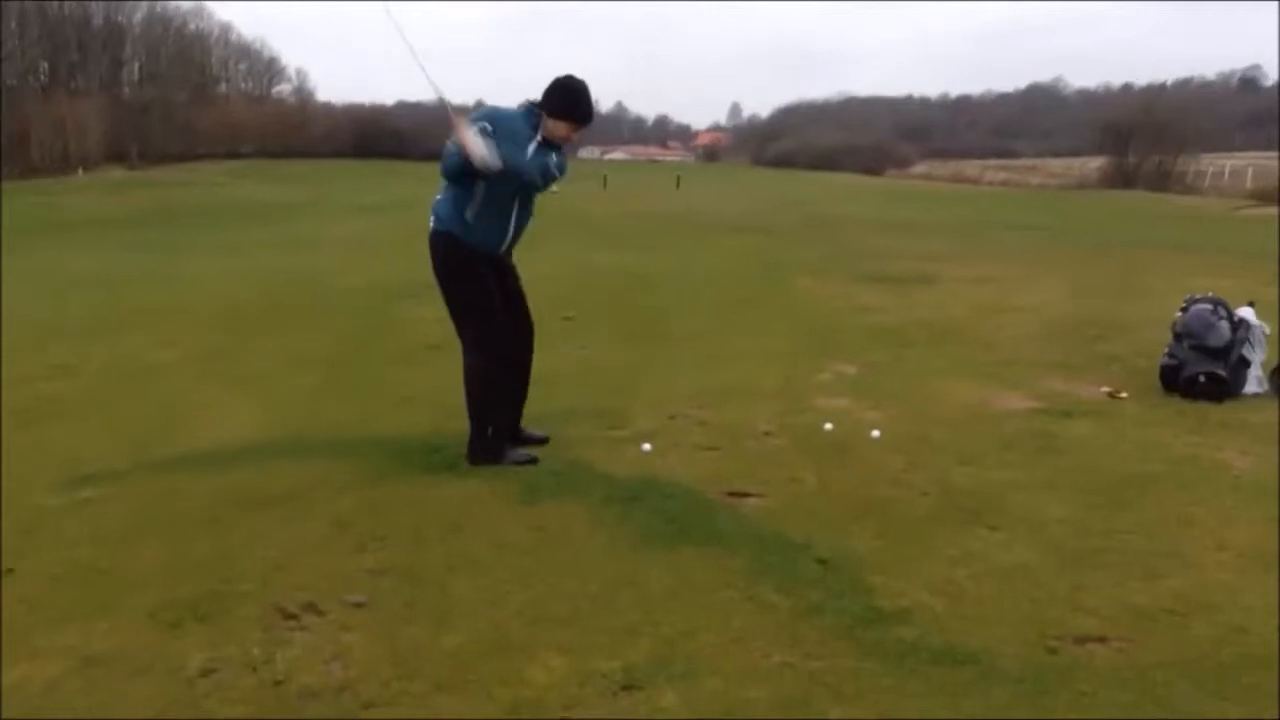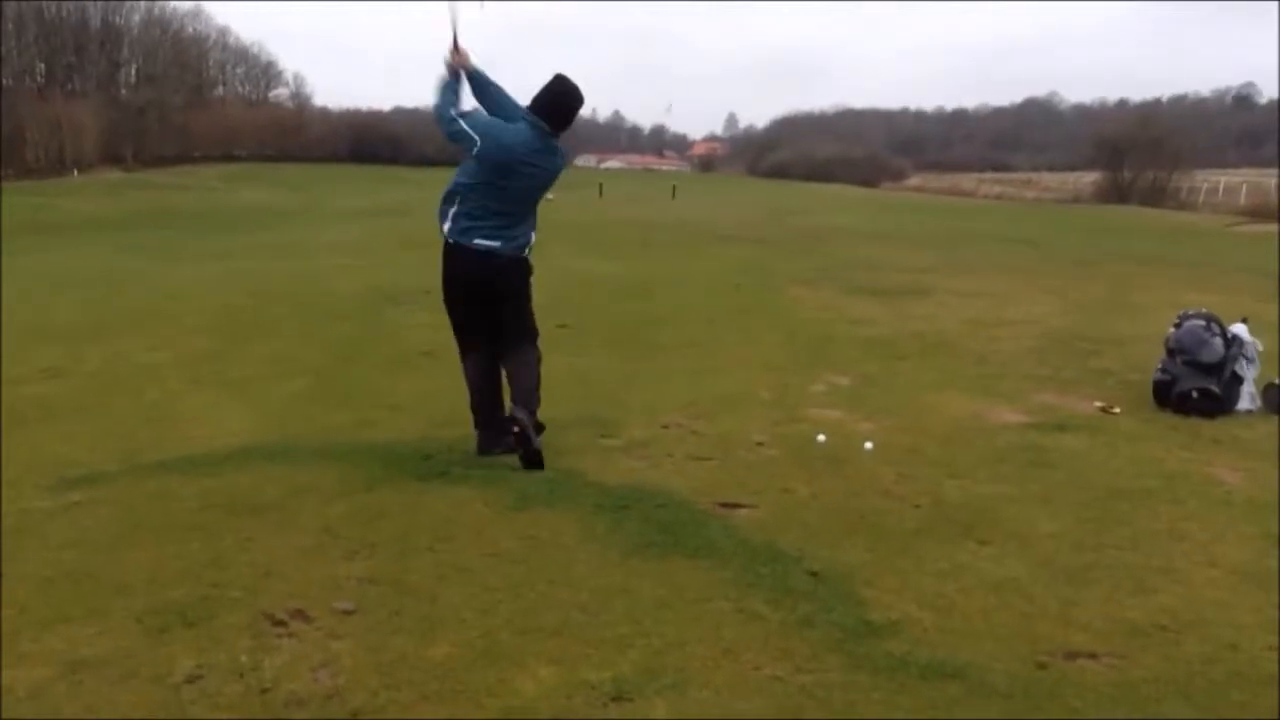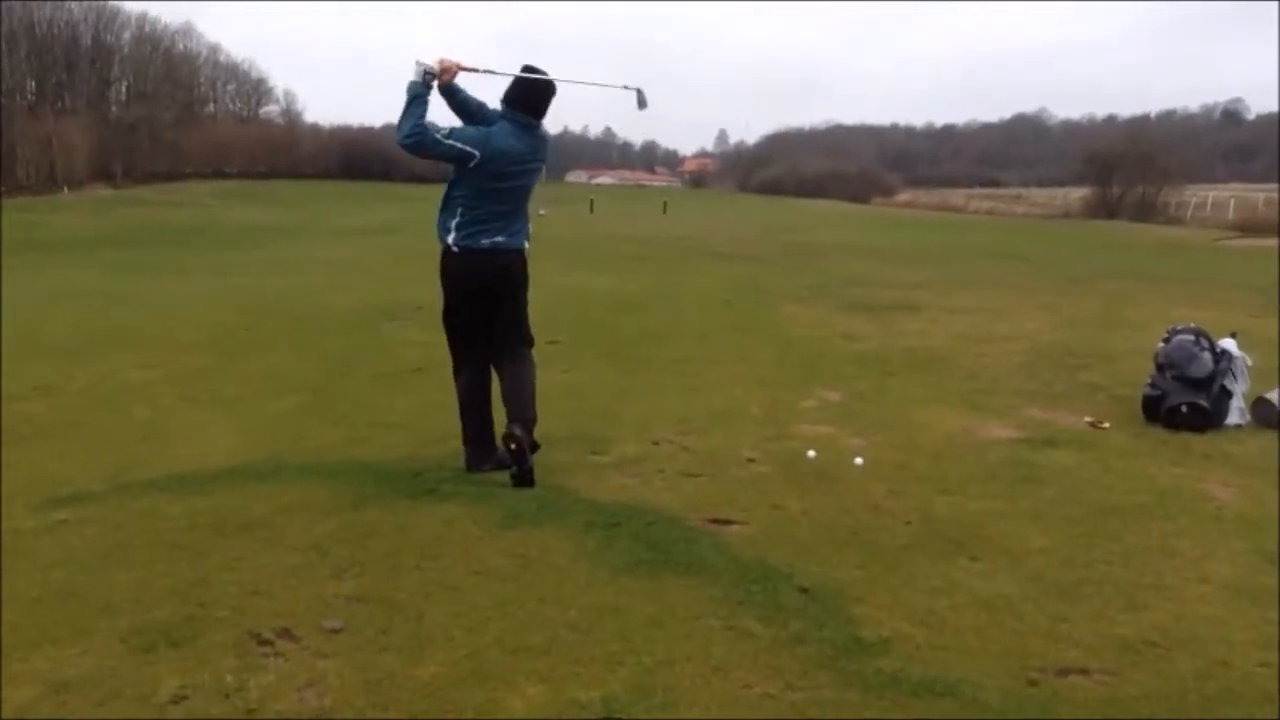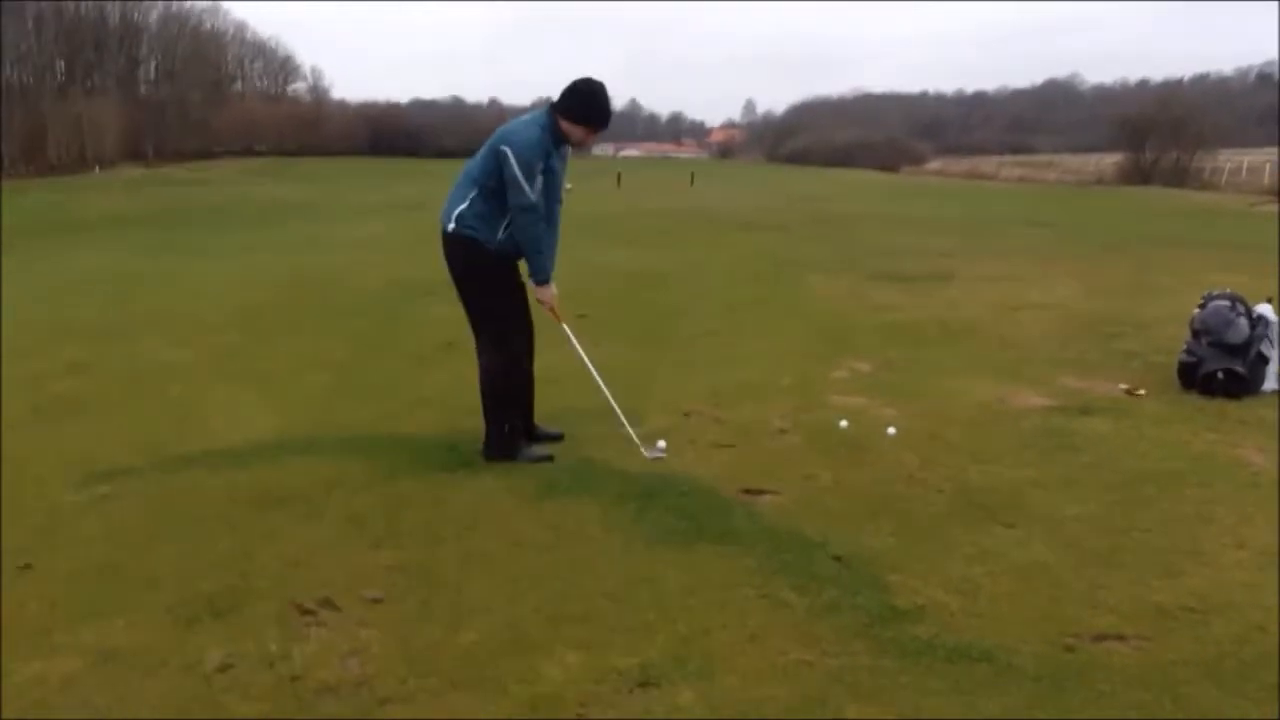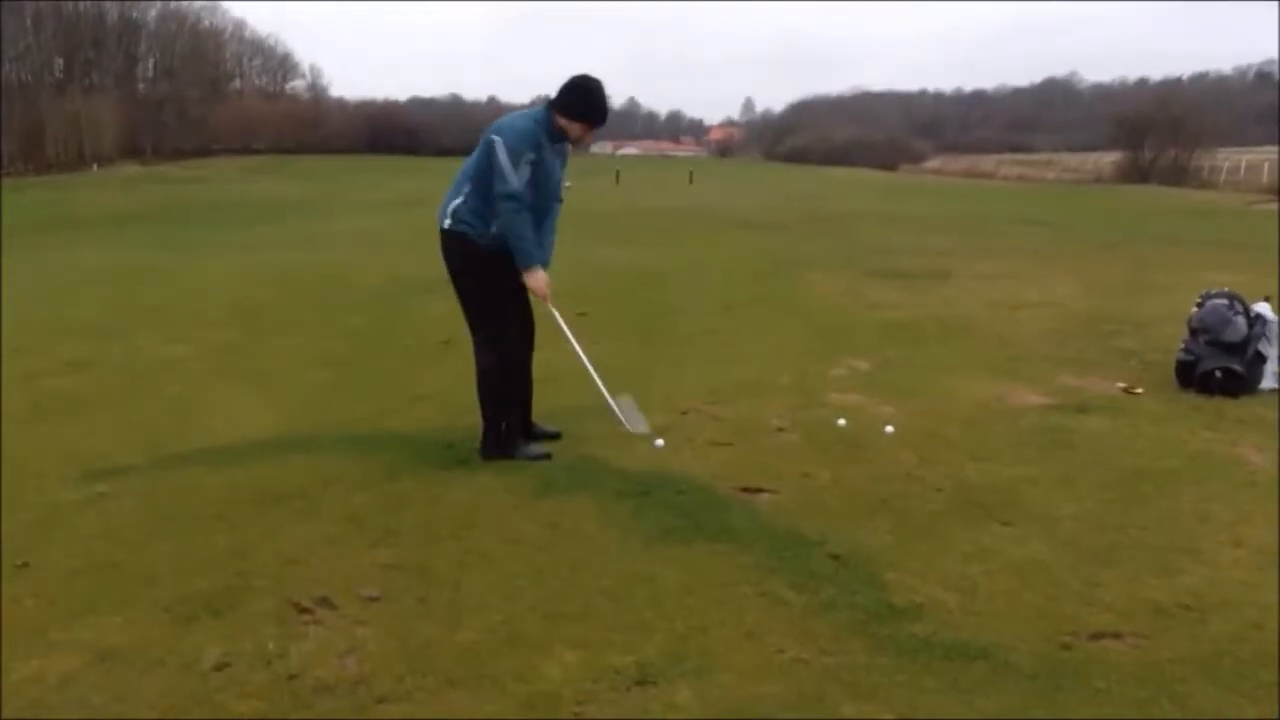
dt=0.7s
person 1, frame 1
left shoulder: (554, 157)
right shoulder: (493, 121)
left elbow: (528, 171)
right elbow: (452, 169)
left wrist: (492, 157)
right wrist: (467, 149)
left hip: (494, 252)
right hip: (456, 242)
left knee: (519, 336)
right knee: (486, 342)
left ankle: (507, 427)
right ankle: (487, 444)
person 1, frame 2
left shoulder: (494, 135)
right shoulder: (552, 159)
left elbow: (447, 115)
right elbow: (512, 114)
left wrist: (455, 72)
right wrist: (471, 71)
left hip: (460, 254)
right hip: (509, 260)
left knee: (476, 345)
right knee: (520, 342)
left ankle: (490, 431)
right ankle: (523, 412)
person 1, frame 3
left shoulder: (490, 142)
right shoulder: (534, 142)
left elbow: (412, 137)
left wrist: (421, 82)
right wrist: (449, 87)
left hip: (468, 261)
right hip: (510, 259)
left knee: (470, 359)
right knee: (513, 350)
left ankle: (482, 452)
right ankle: (521, 430)
person 1, frame 4
left shoulder: (553, 141)
right shoulder: (525, 141)
left elbow: (549, 210)
right elbow: (527, 212)
left wrist: (544, 271)
right wrist: (542, 278)
left hip: (494, 244)
right hip: (471, 240)
left knee: (518, 335)
right knee: (500, 340)
left ankle: (521, 425)
right ankle: (502, 440)
person 1, frame 5
left shoulder: (557, 147)
right shoulder: (516, 133)
left elbow: (549, 207)
right elbow: (509, 203)
left wrist: (541, 264)
right wrist: (529, 265)
left hip: (500, 245)
right hip: (469, 237)
left knee: (520, 332)
right knee: (497, 338)
left ankle: (518, 422)
right ankle: (499, 438)
